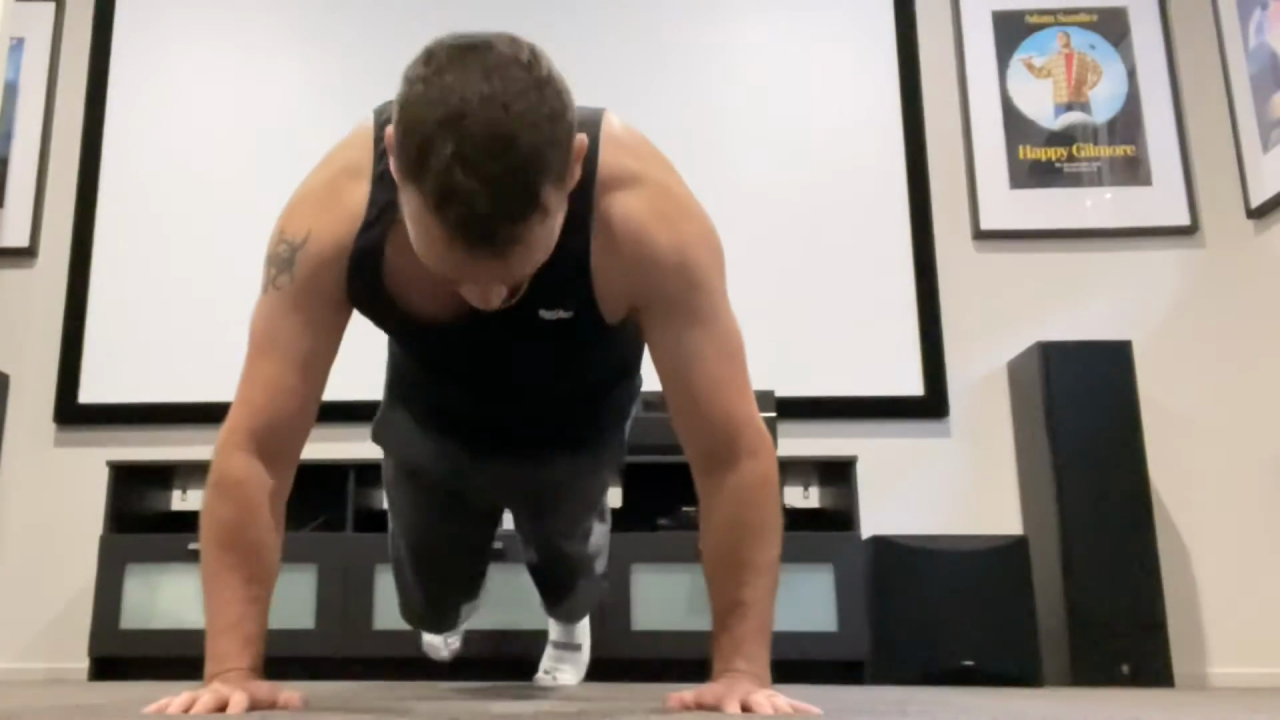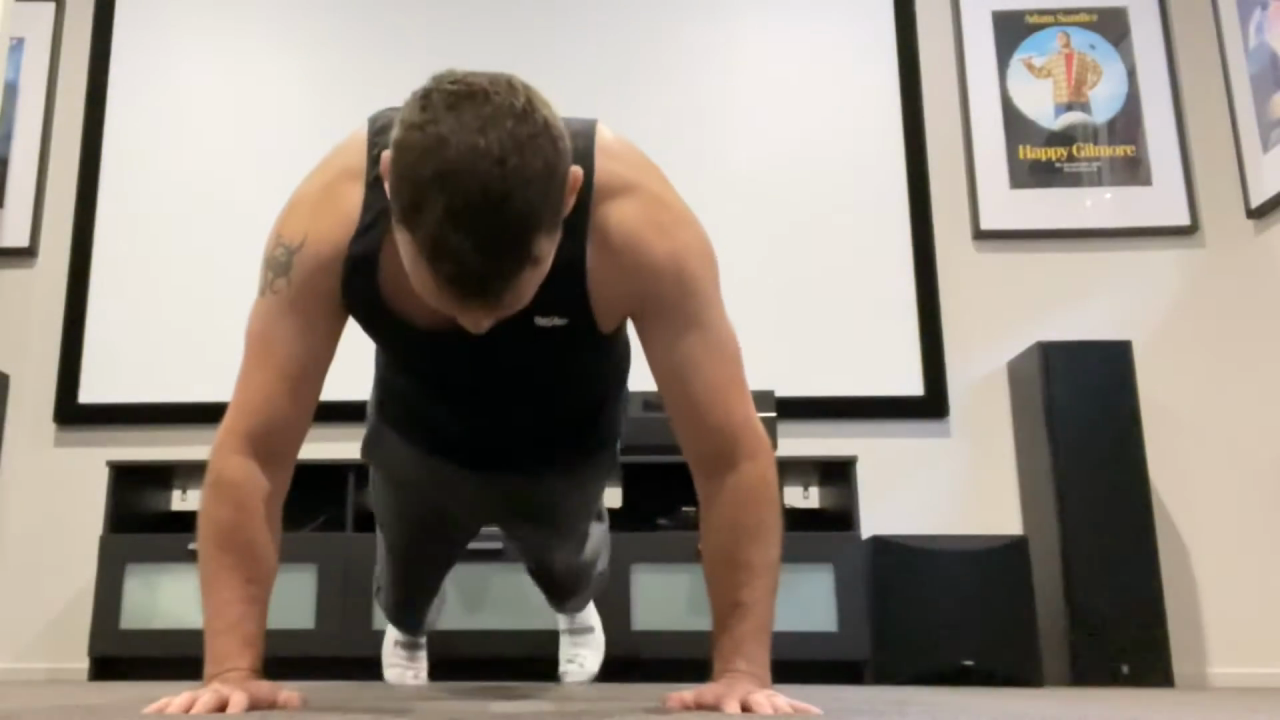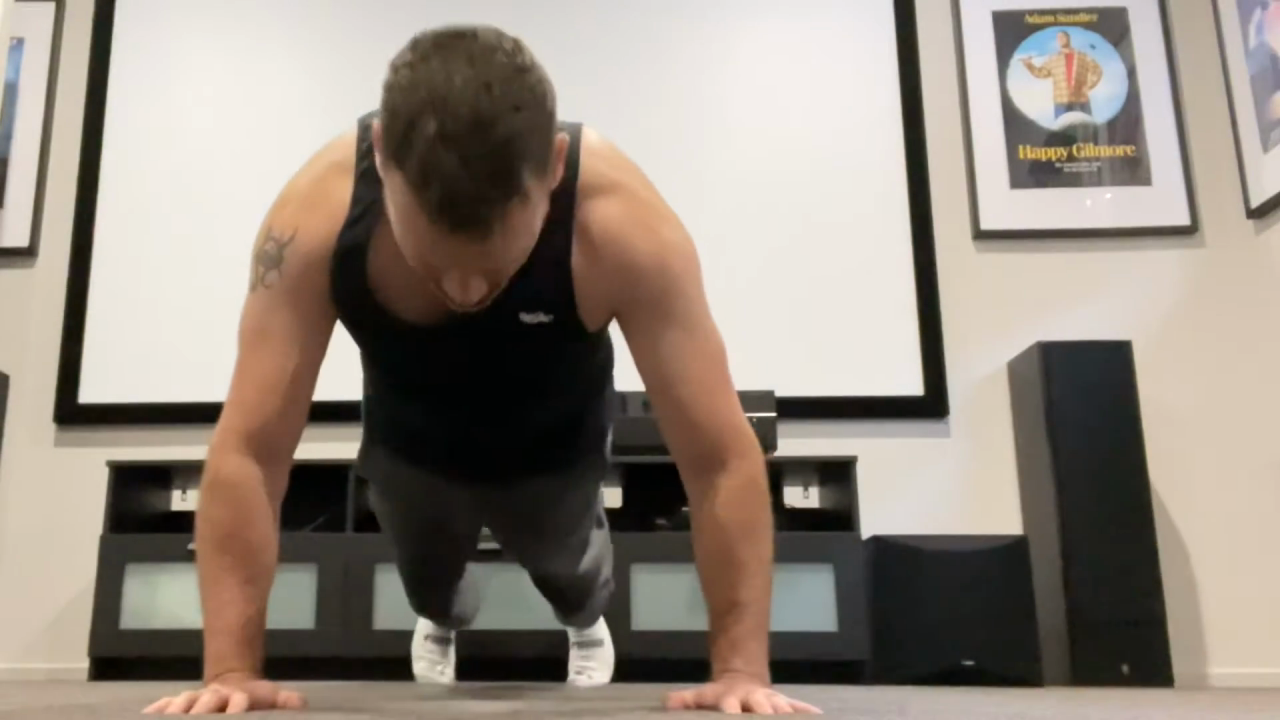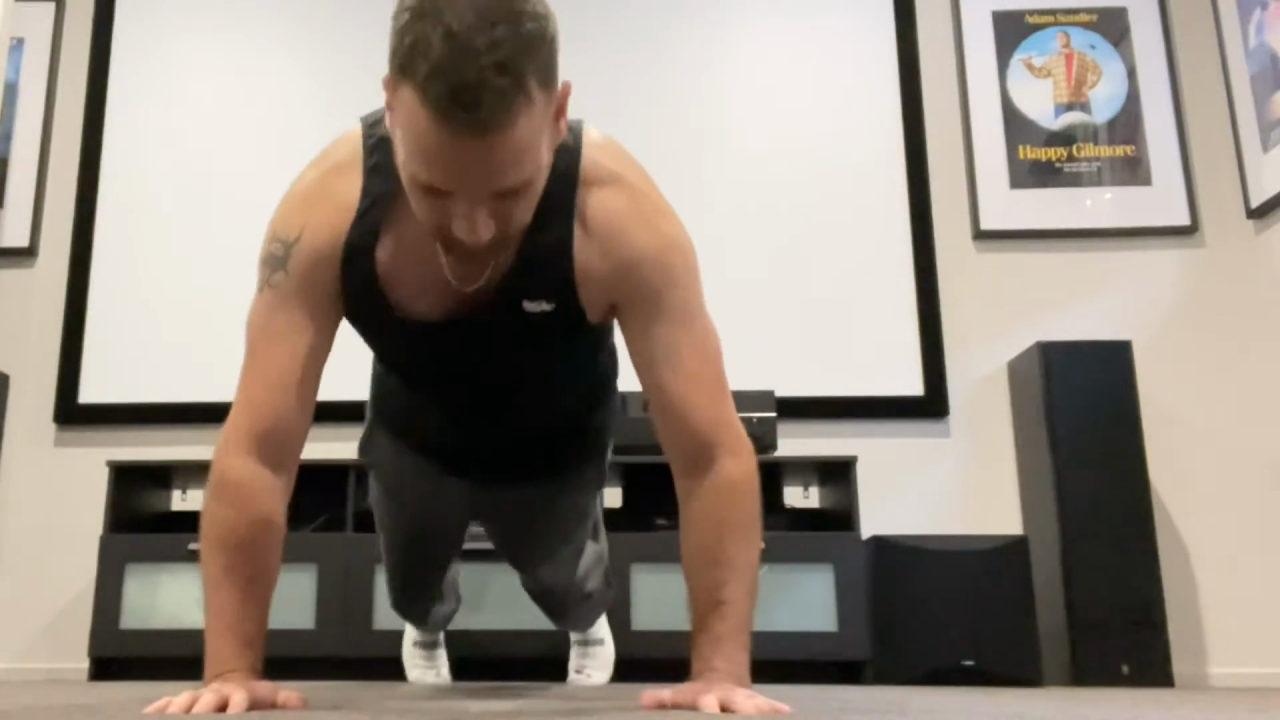
dt=0.4s
person 1, frame 1
left shoulder: (643, 211)
right shoulder: (337, 208)
left elbow: (733, 453)
right elbow: (255, 449)
left hip: (579, 421)
right hip: (430, 417)
left knee: (567, 548)
right knee: (433, 602)
left ankle: (569, 624)
right ankle: (448, 608)
person 1, frame 2
left shoulder: (638, 221)
right shoulder: (332, 212)
left elbow: (733, 456)
right elbow: (250, 451)
left hip: (570, 438)
right hip: (415, 430)
left knee: (565, 559)
right knee: (407, 566)
left ankle: (575, 608)
right ankle: (405, 631)
person 1, frame 3
left shoulder: (621, 223)
right shoulder: (319, 211)
left elbow: (719, 458)
right elbow: (248, 452)
left hip: (555, 451)
right hip: (407, 445)
left knee: (569, 570)
right knee: (428, 575)
left ankle: (586, 625)
right ankle: (443, 620)
person 1, frame 4
left shoulder: (620, 214)
right shoulder: (329, 205)
left elbow: (713, 457)
right elbow: (256, 455)
left hip: (559, 449)
right hip: (414, 442)
left knee: (563, 580)
right knee: (413, 577)
left ankle: (588, 626)
right ankle: (426, 628)
